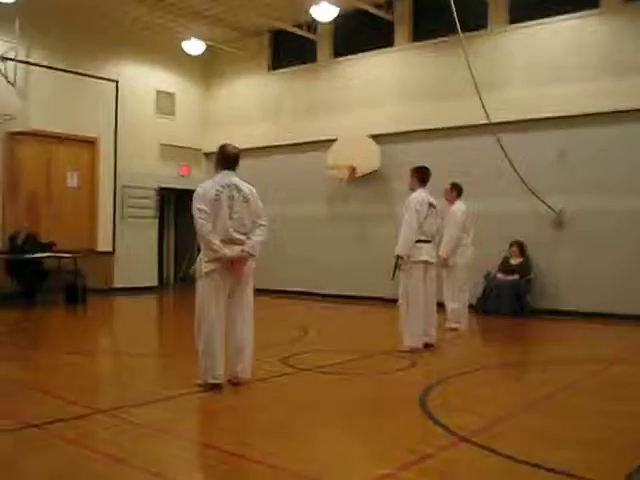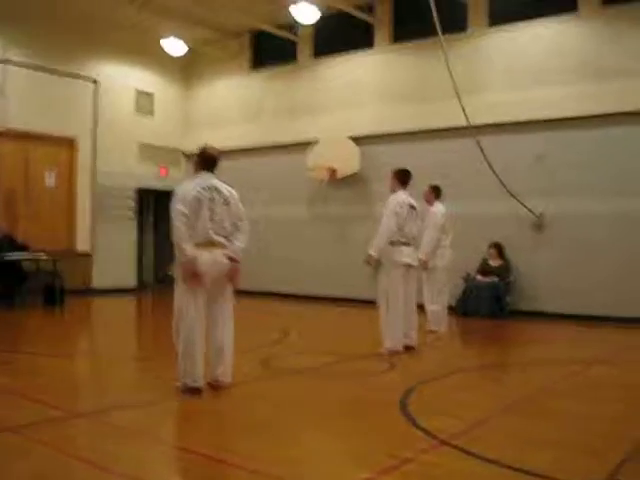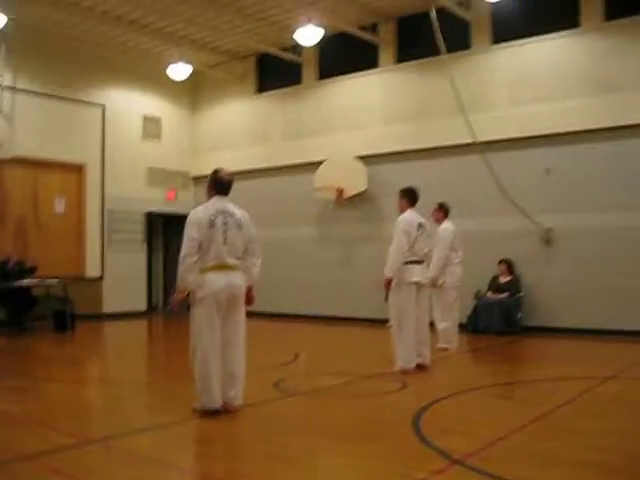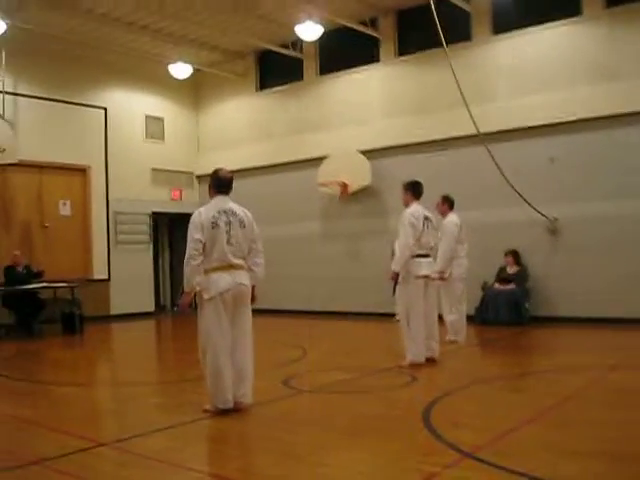
dt=0.4s
person 1, frame 1
left shoulder: (205, 189)
right shoulder: (249, 191)
left elbow: (203, 226)
right elbow: (260, 225)
left wrist: (222, 255)
right wrist: (246, 252)
left hip: (215, 259)
right hip: (243, 260)
left knee: (211, 319)
right knee: (241, 317)
left ankle: (212, 376)
right ankle: (240, 372)
person 1, frame 2
left shoulder: (185, 190)
right shoulder: (229, 192)
left elbow: (180, 230)
right elbow: (241, 228)
left wrist: (188, 262)
right wrist: (234, 260)
left hip: (195, 259)
right hip: (222, 260)
left knee: (190, 322)
right knee: (221, 320)
left ankle: (192, 379)
right ankle: (220, 376)
person 1, frame 3
left shoulder: (199, 214)
right shoulder: (242, 216)
left elbow: (189, 254)
right elbow: (252, 254)
left wrist: (182, 288)
right wrist: (249, 285)
left hip: (208, 282)
right hip: (235, 281)
left knee: (206, 344)
right knee: (233, 343)
left ankle: (210, 401)
right ankle: (232, 398)
person 1, frame 4
left shoulder: (202, 215)
right shoulder: (245, 215)
left elbow: (194, 256)
right elbow: (256, 253)
left wrist: (189, 289)
right wrist: (252, 284)
left hip: (214, 283)
right hip: (240, 281)
left knee: (216, 344)
right knee: (241, 341)
left ankle: (222, 401)
right ankle: (241, 397)
person 2, frame 1
left shoulder: (414, 199)
right shoulder: (432, 202)
left elbow: (409, 228)
right elbow: (435, 228)
left wrist: (401, 253)
right wrist: (429, 249)
left hip: (415, 252)
right hip: (429, 251)
left knee: (412, 298)
right knee: (428, 297)
left ankle: (414, 341)
right ankle: (428, 337)
person 2, frame 2
left shoulder: (395, 201)
right shoulder: (413, 204)
left elbow: (386, 230)
right elbow: (415, 231)
left wrist: (373, 253)
right wrist: (409, 249)
left hip: (394, 253)
right hip: (410, 254)
left knee: (392, 300)
right knee: (408, 299)
left ankle: (394, 343)
right ankle: (409, 340)
person 2, frame 3
left shoulder: (404, 220)
right shoulder: (422, 222)
left elbow: (398, 250)
right elbow: (425, 250)
left wrist: (388, 274)
right wrist: (420, 268)
left hip: (405, 273)
right hip: (420, 272)
left knee: (403, 320)
right knee: (420, 318)
left ankle: (406, 362)
right ankle: (421, 358)
person 2, frame 4
left shoulder: (409, 214)
right shoulder: (428, 215)
left elbow: (406, 244)
right elbow: (432, 242)
left wrist: (396, 268)
left hip: (412, 266)
right hip: (427, 265)
left knee: (412, 313)
right knee: (427, 311)
left ankle: (416, 355)
right ankle: (430, 351)
person 3, frame 1
left shoulder: (456, 210)
right shoulder: (459, 208)
left elbow: (453, 235)
left wrist: (445, 255)
right wrist: (446, 253)
left hip: (456, 255)
right hip: (459, 254)
left knee: (454, 290)
right knee: (458, 289)
left ankle: (457, 322)
right ankle: (458, 321)
person 3, frame 2
left shoulder: (434, 211)
right shoulder: (439, 210)
left elbow: (432, 236)
left wrist: (424, 257)
right wrist: (425, 256)
left hip: (436, 257)
right hip: (439, 256)
left knee: (434, 291)
right knee: (438, 291)
left ankle: (437, 324)
right ankle: (438, 323)
person 3, frame 3
left shoulder: (444, 229)
right shoulder: (448, 228)
left elbow: (441, 255)
left wrist: (434, 276)
right wrist: (435, 275)
left hip: (446, 275)
right hip: (449, 274)
left knee: (445, 310)
right knee: (448, 310)
left ankle: (447, 342)
right ankle: (448, 340)
person 3, frame 4
left shoulder: (449, 222)
right shoulder: (453, 221)
left elbow: (447, 248)
left wrist: (441, 269)
right wrist: (442, 268)
left hip: (452, 268)
right hip: (455, 267)
left knee: (453, 302)
right knee: (455, 302)
left ankle: (456, 334)
right ankle: (456, 333)
